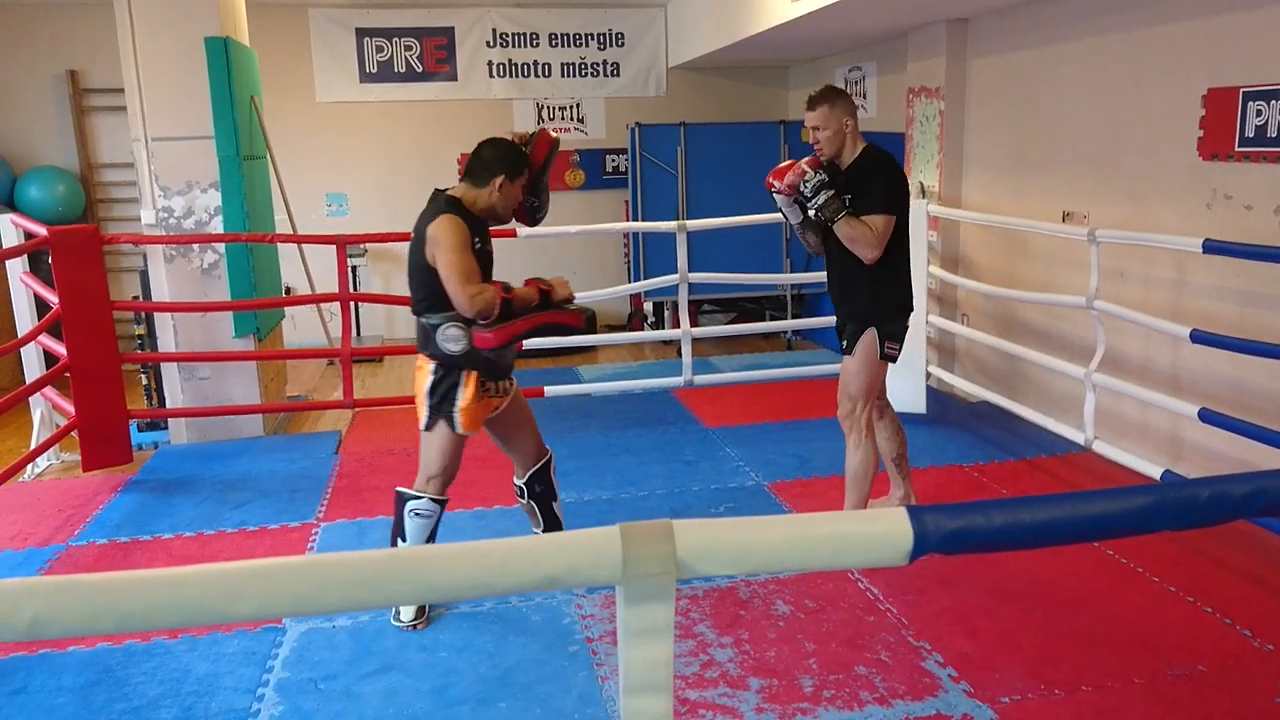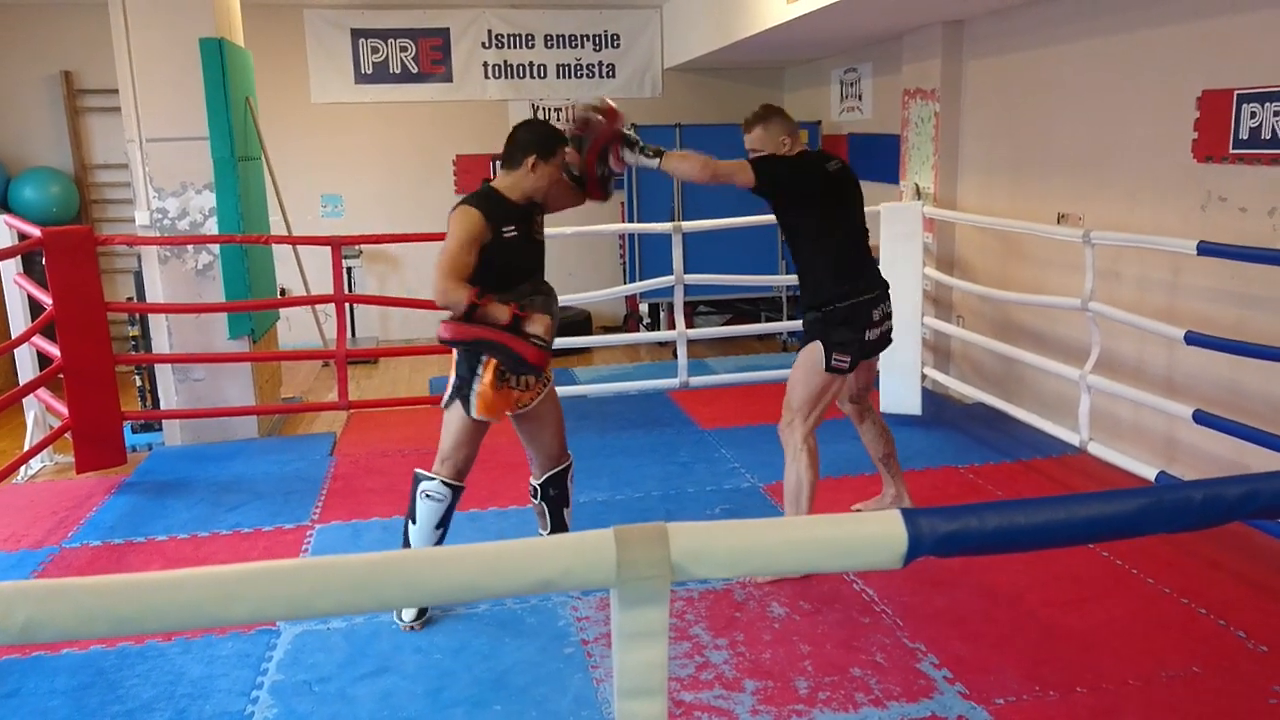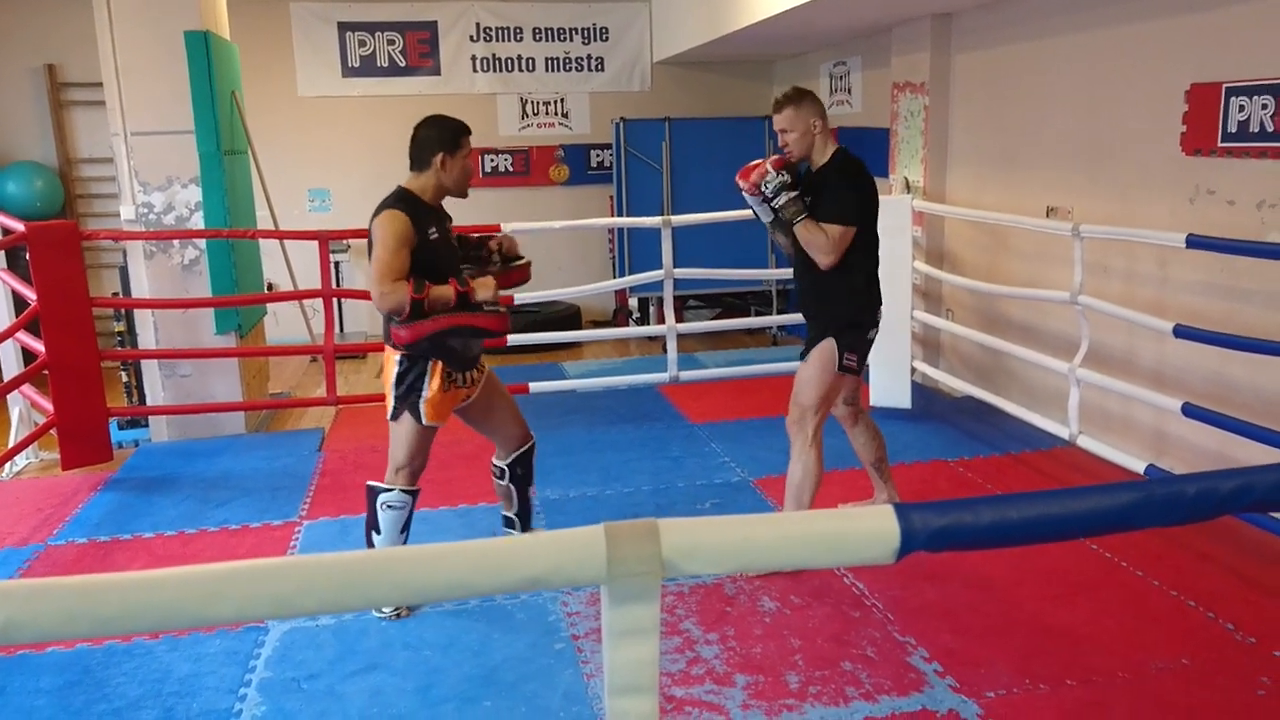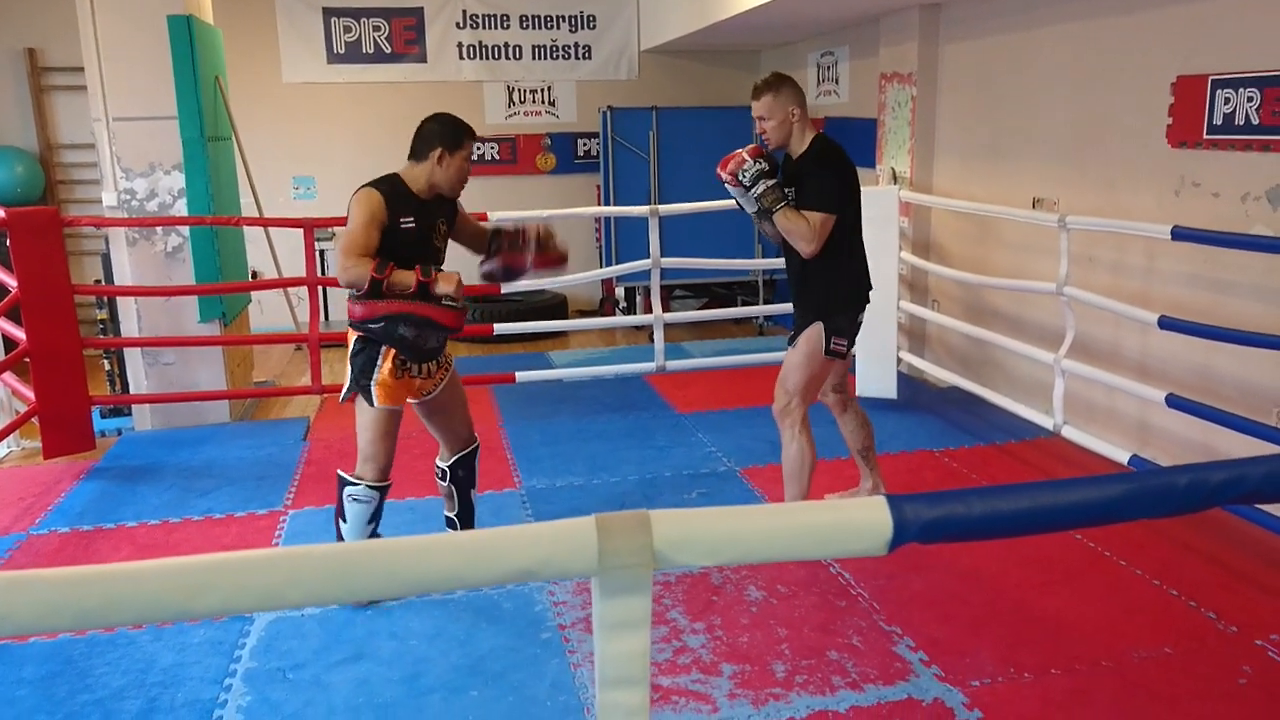
dt=0.4s
person 1, frame 1
left shoulder: (473, 212)
right shoulder: (446, 223)
left elbow: (531, 212)
right elbow: (473, 301)
left wrist: (534, 162)
right wrist: (543, 293)
left hip: (488, 368)
right hip: (453, 374)
left knee: (534, 459)
right knee: (433, 484)
person 1, frame 2
left shoulder: (524, 205)
right shoulder: (475, 214)
left elbow: (583, 190)
right elbow: (447, 290)
right wrist: (519, 319)
right hip: (485, 364)
left knee: (554, 463)
right knee: (449, 472)
person 1, frame 3
left shoulder: (432, 209)
right shoulder: (395, 216)
right elbow: (386, 294)
left wrist: (486, 245)
right wrist: (468, 291)
left hip: (462, 357)
right hip: (420, 365)
left knee: (517, 442)
right knee: (403, 474)
left ankle: (520, 540)
person 1, frame 4
left shoulder: (441, 204)
right shoulder: (375, 199)
left elbow: (481, 240)
right elbow: (349, 269)
left wrist: (520, 242)
right wrist: (428, 282)
left hip: (430, 348)
right hip: (384, 351)
left knee: (462, 446)
right knee: (373, 469)
person 2, frame 1
left shoulder: (881, 171)
right shoulder: (831, 173)
left elbow: (870, 247)
right elbow: (819, 245)
left wrist: (824, 200)
right wrist: (795, 210)
left hip: (878, 308)
right hip: (854, 306)
left knee: (853, 414)
right knee: (873, 404)
right ankle: (902, 495)
person 2, frame 2
left shoulder: (791, 173)
right shoulder: (830, 170)
left elbow: (713, 170)
left wrist: (644, 154)
left hip: (842, 315)
right hip: (867, 308)
left knee: (795, 428)
right knee: (857, 405)
right ankle: (896, 494)
person 2, frame 3
left shoulder: (846, 175)
right shoulder: (815, 176)
left elbow: (826, 253)
right elbow: (796, 245)
left wrist: (786, 199)
right wrist: (768, 210)
left hip: (845, 318)
right hip: (838, 315)
left knee: (802, 423)
right knee: (847, 409)
right ankle: (886, 497)
person 2, frame 4
left shoulder: (826, 162)
right shoulder: (793, 163)
left elbow: (809, 242)
right elbow: (783, 235)
left wrist: (767, 189)
right wrist: (750, 200)
left hip: (833, 302)
right hip: (820, 300)
left knee: (788, 407)
right knee: (835, 395)
right ankle: (872, 486)
